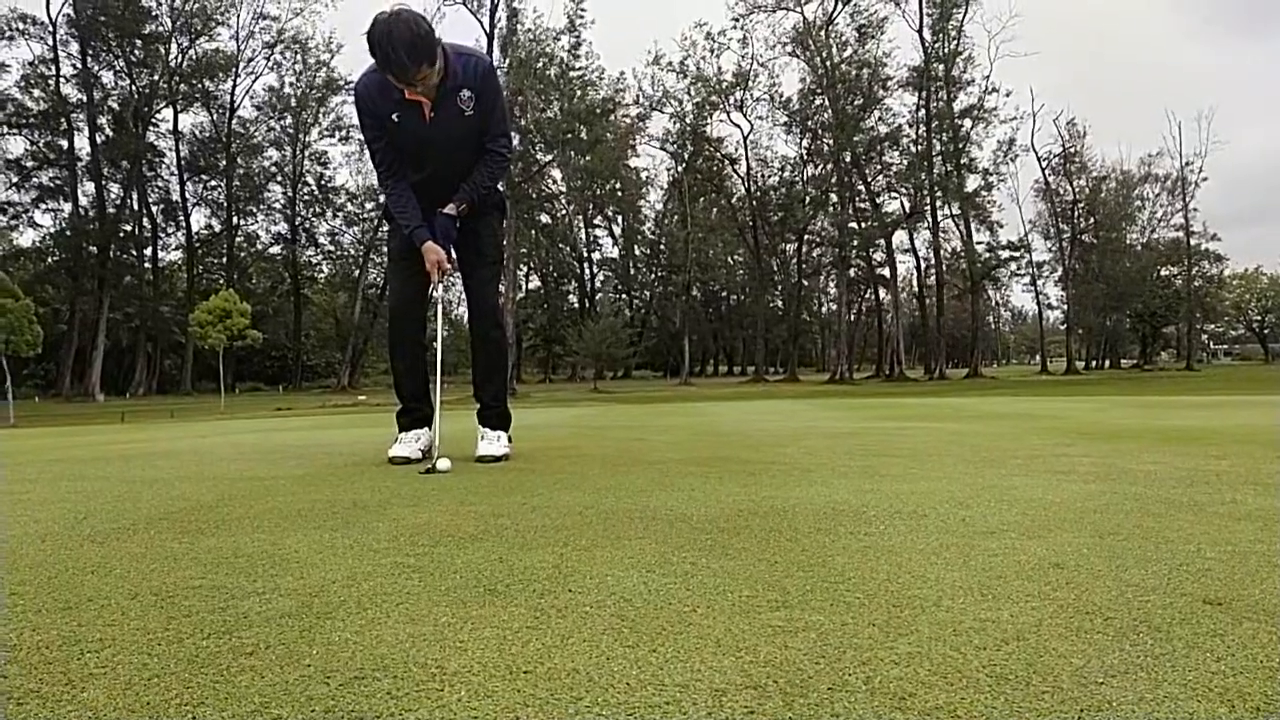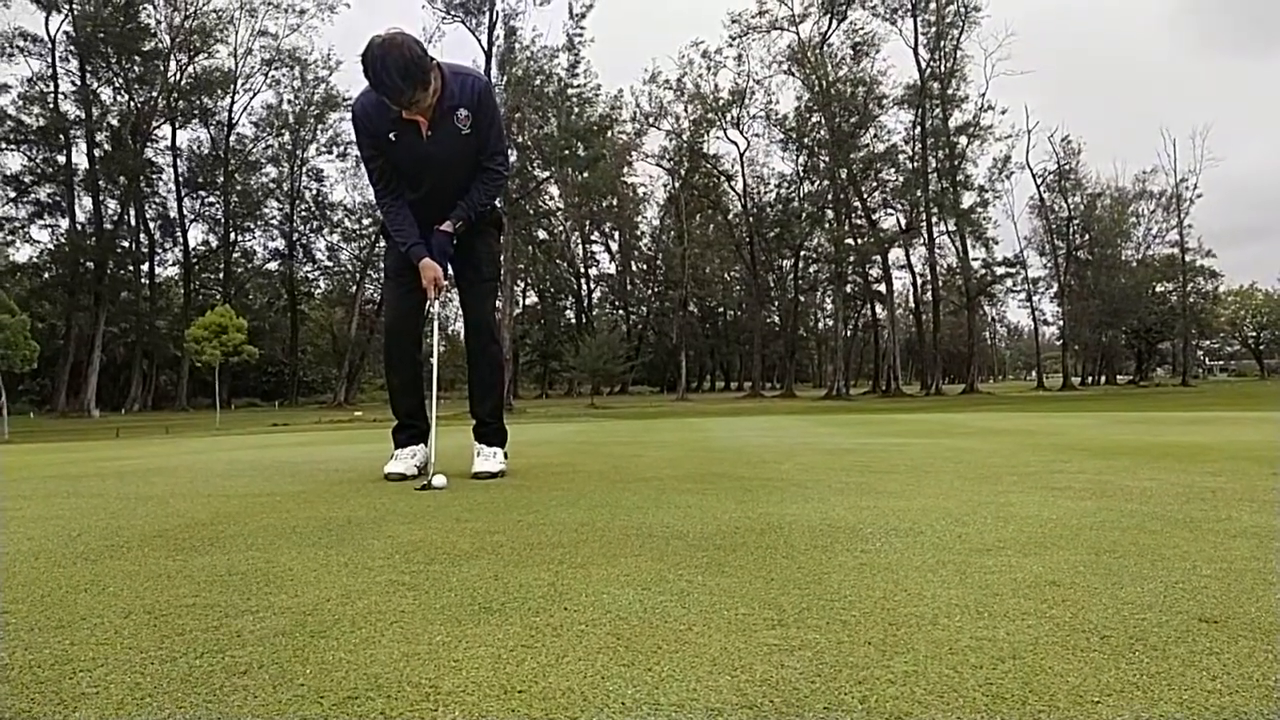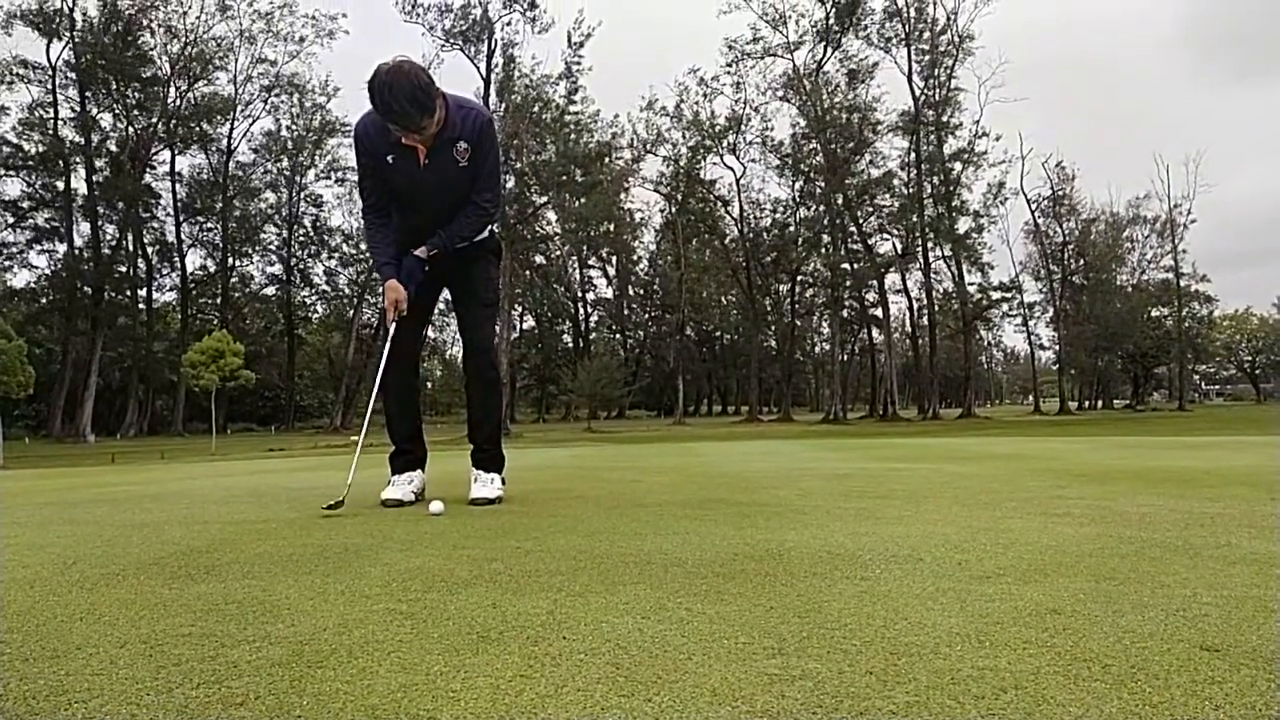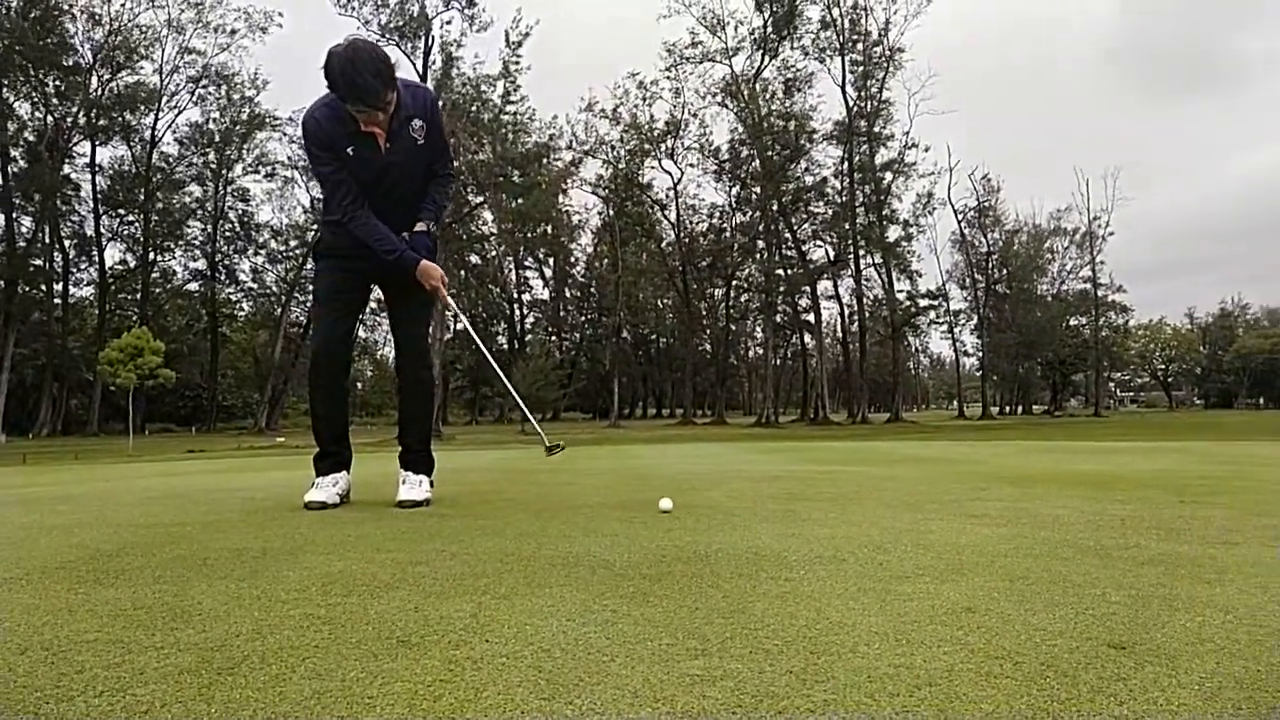
dt=1s
person 1, frame 1
left shoulder: (476, 69)
right shoulder: (370, 91)
left elbow: (499, 150)
right elbow: (389, 175)
left wrist: (456, 207)
right wrist: (421, 238)
left hip: (474, 203)
right hip: (411, 210)
left knee: (485, 307)
right knee: (403, 311)
left ankle: (494, 424)
right ankle: (414, 425)
person 1, frame 2
left shoulder: (473, 89)
right shoulder: (367, 111)
left elbow: (496, 167)
right elbow: (387, 193)
left wrist: (453, 225)
right wrist: (419, 255)
left hip: (472, 220)
right hip: (408, 227)
left knee: (481, 323)
right knee: (399, 327)
left ankle: (490, 440)
right ankle: (410, 441)
person 1, frame 3
left shoulder: (475, 122)
right shoulder: (369, 133)
left elbow: (485, 205)
right elbow: (375, 213)
left wrist: (430, 251)
right wrist: (389, 275)
left hip: (469, 250)
right hip: (405, 253)
left knee: (480, 350)
right knee: (396, 352)
left ankle: (487, 467)
right ankle: (408, 467)
person 1, frame 4
left shoulder: (422, 101)
right shoulder: (320, 124)
left elbow: (442, 172)
right elbow: (351, 210)
left wrist: (422, 229)
right wrist: (411, 264)
left hip: (411, 242)
right hip: (346, 246)
left knee: (414, 352)
right knee: (327, 352)
left ankle: (416, 469)
right ankle: (333, 469)
